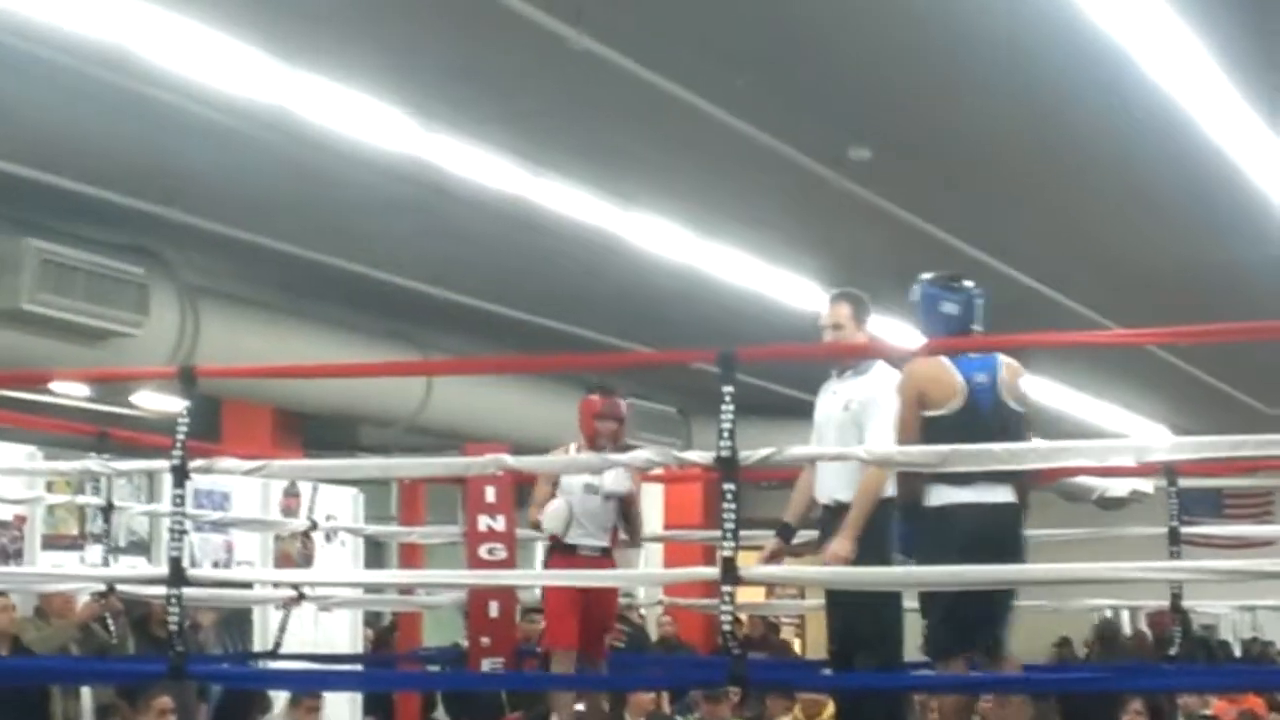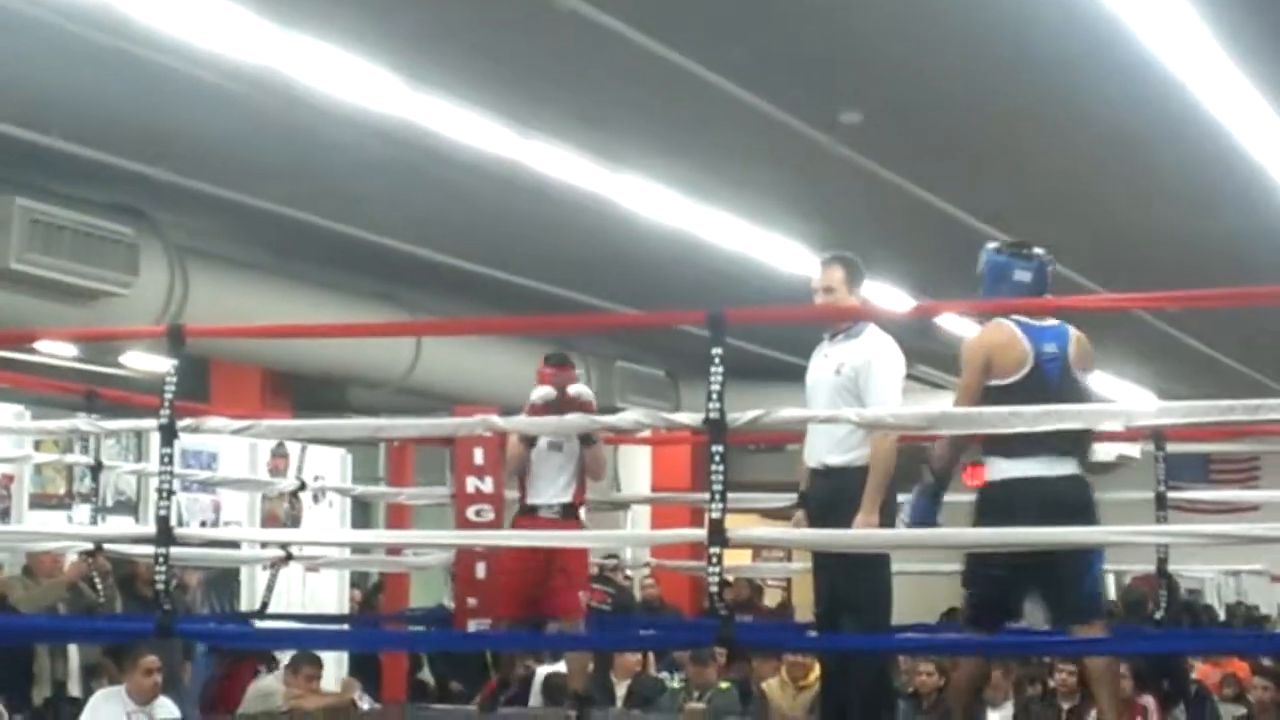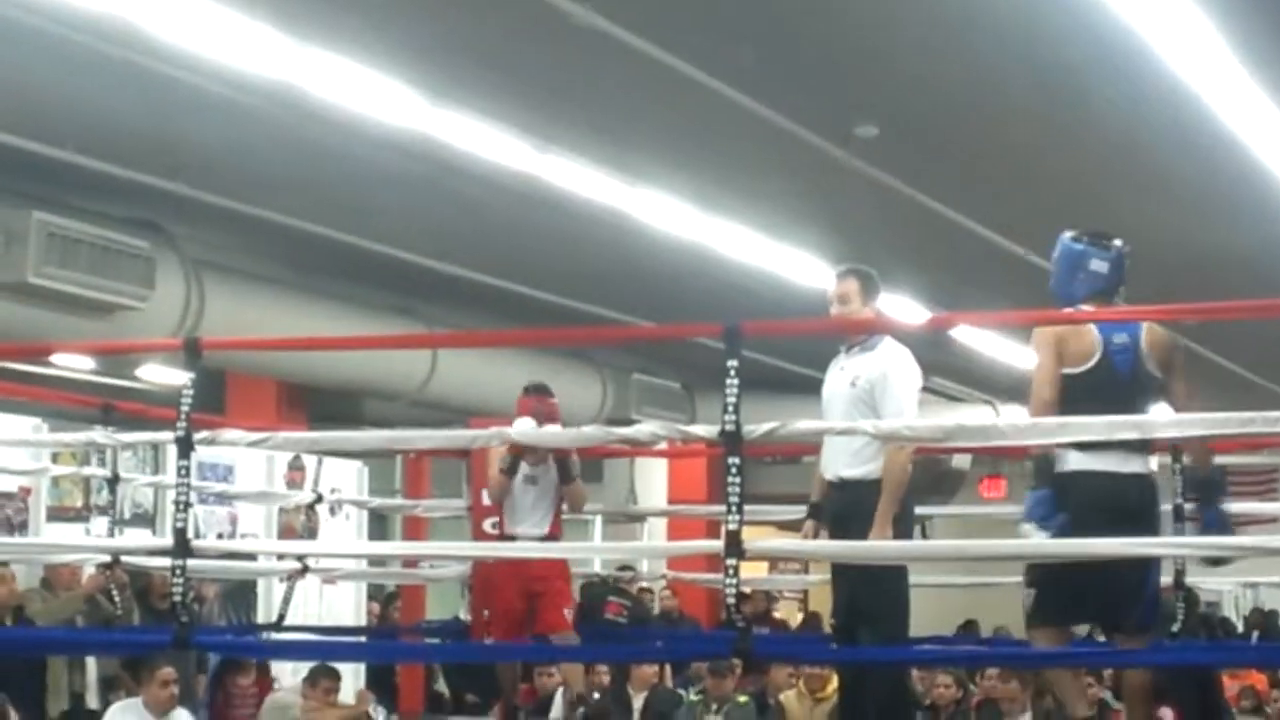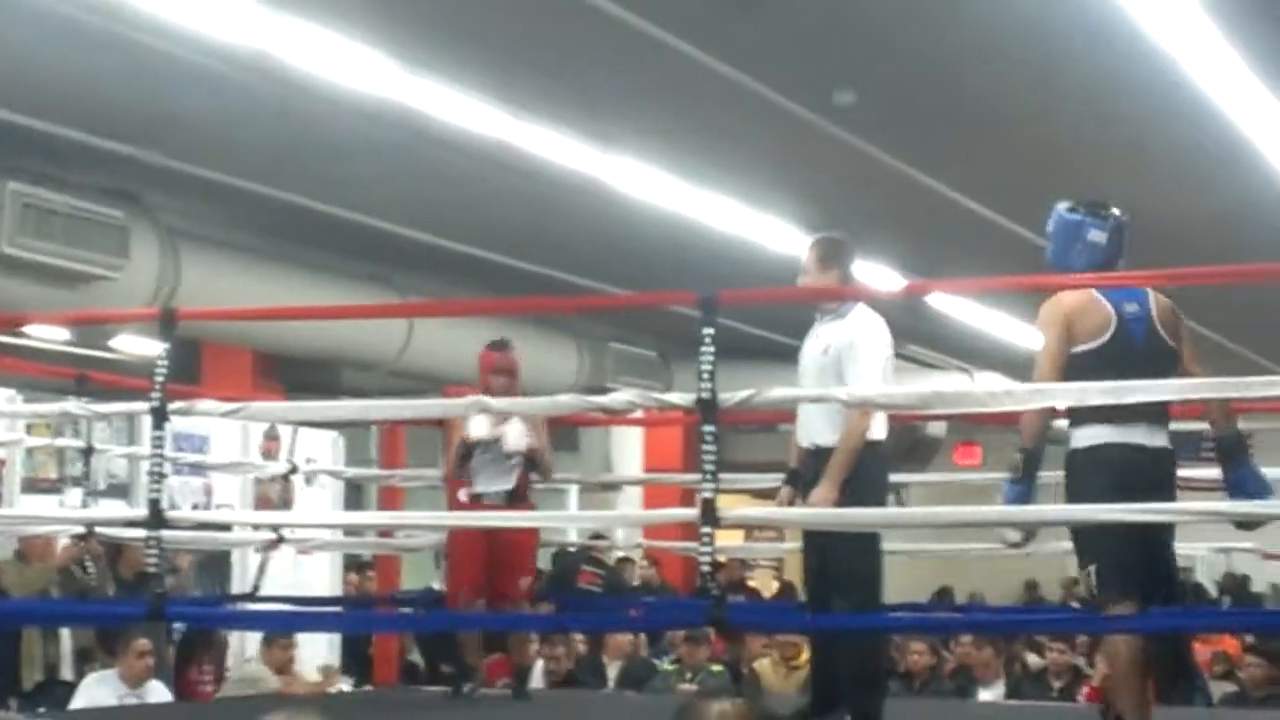
dt=0.3s
person 1, frame 1
left shoulder: (921, 373)
right shoulder: (1011, 373)
left wrist: (910, 523)
left hip: (950, 520)
right hip: (1002, 516)
left knee: (950, 650)
right knee: (992, 646)
person 1, frame 2
left shoulder: (987, 340)
right shoulder: (1078, 343)
right elbow: (1085, 430)
left wrist: (929, 491)
left hip: (1010, 493)
right hip: (1069, 491)
left knee: (982, 624)
right knee: (1088, 623)
person 1, frame 3
left shoulder: (1055, 330)
right shoulder: (1157, 338)
left elbow: (1043, 412)
left wrist: (1040, 489)
left hip: (1075, 487)
right hip: (1134, 490)
left knee: (1047, 623)
right knee: (1132, 634)
person 1, frame 4
left shoulder: (1064, 305)
right shoulder: (1160, 306)
left wrist: (1021, 477)
right wrist: (1237, 463)
left hip: (1100, 460)
right hip: (1154, 462)
left knee: (1117, 600)
right knee: (1146, 600)
person 2, frame 1
left shoulder: (882, 384)
right shoulder: (830, 391)
left elbow: (880, 465)
right elbow: (815, 467)
left wrist: (849, 534)
right wrist: (784, 531)
left hip: (871, 523)
right hip: (836, 522)
left knee: (874, 640)
right knee: (842, 641)
person 2, frame 2
left shoulder: (875, 348)
right shoulder: (821, 352)
left elbow: (885, 434)
left wrist: (871, 508)
right wrist: (803, 498)
left hip: (857, 486)
right hip: (825, 488)
left knee: (864, 608)
right knee: (829, 607)
person 2, frame 3
left shoulder: (892, 360)
right shoulder: (837, 365)
left elbow: (901, 445)
left wrist: (885, 522)
right wrist: (815, 509)
left hip: (874, 498)
right hip: (841, 500)
left knee: (880, 620)
right knee: (847, 619)
person 2, frame 4
left shoulder: (862, 327)
right shoulder: (818, 330)
left elbow: (861, 411)
left wrist: (831, 483)
right wrist: (793, 476)
left hip: (854, 468)
right hip: (821, 466)
left knee: (854, 586)
right knee: (820, 586)
person 3, frame 1
left shoulder: (626, 469)
left elbow: (634, 533)
right elbow: (534, 510)
left wrist: (628, 505)
right wrist: (544, 521)
left hip: (603, 566)
right hip: (564, 562)
left knee: (595, 656)
right knee: (563, 651)
person 3, frame 2
right shoulder: (524, 420)
left elbow: (598, 472)
right elbow: (513, 467)
left hip: (568, 527)
right hip: (528, 524)
left knee: (572, 617)
right knee: (513, 613)
left ankle: (580, 699)
person 3, frame 3
left shoulder: (564, 454)
right shoulder: (501, 450)
left elbow: (577, 504)
right elbow: (494, 496)
left wrist: (564, 461)
right wrist: (514, 456)
left hip: (548, 554)
left knee: (563, 632)
right knee: (504, 637)
person 3, frame 4
left shoulder: (530, 414)
right shoulder: (466, 412)
left elbow: (547, 470)
right elbow: (454, 468)
left wrist: (531, 452)
right wrist: (467, 446)
left hip: (515, 511)
right hip: (475, 510)
left knee: (516, 598)
right knee: (465, 595)
left ankle: (521, 674)
right ankle: (470, 669)
